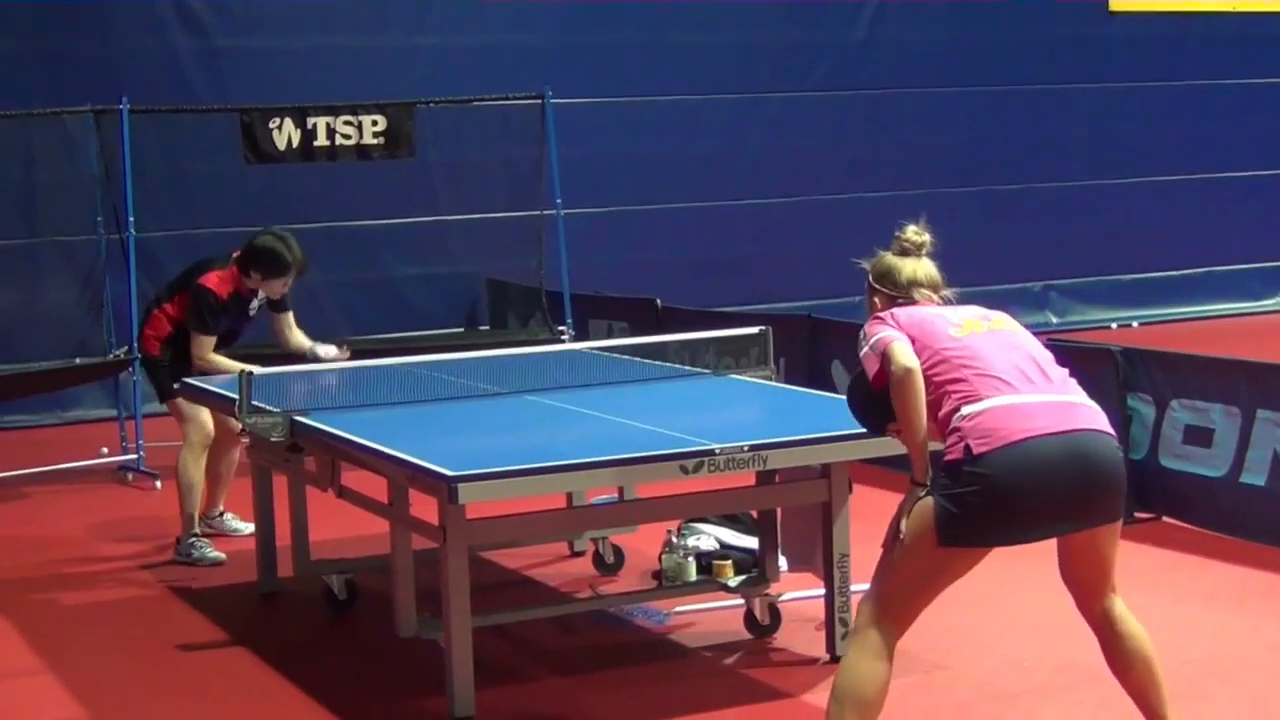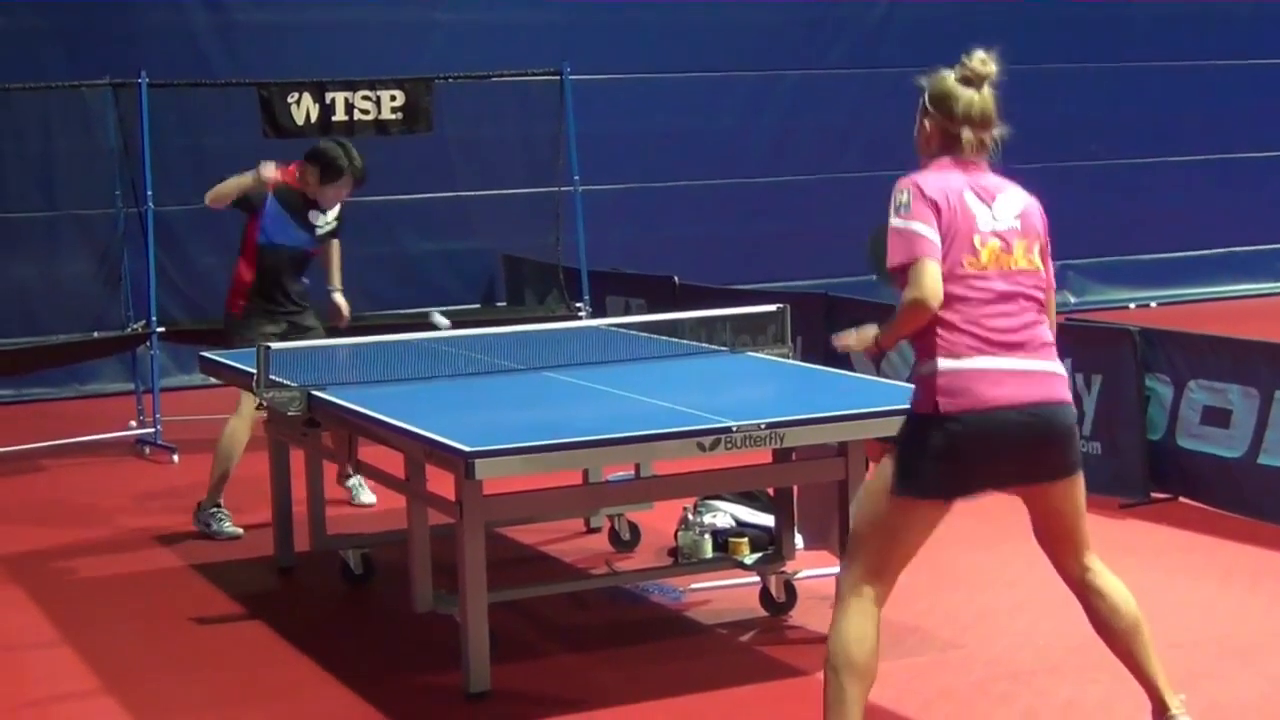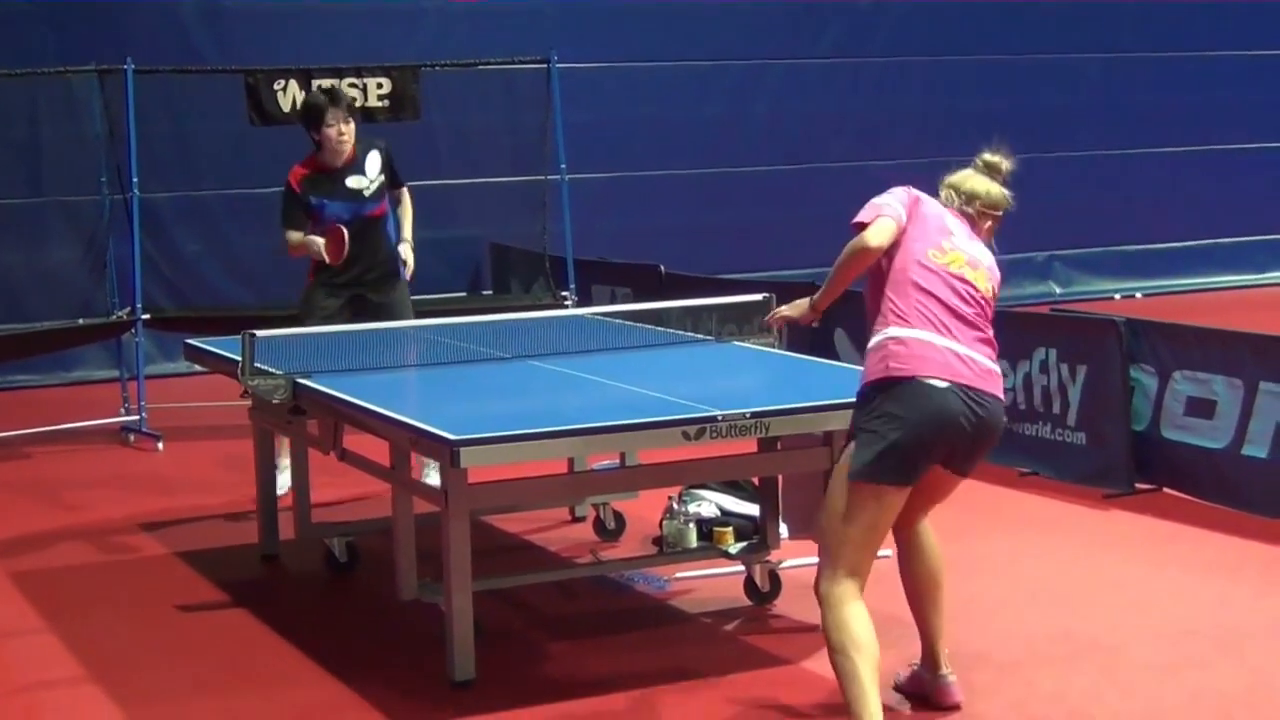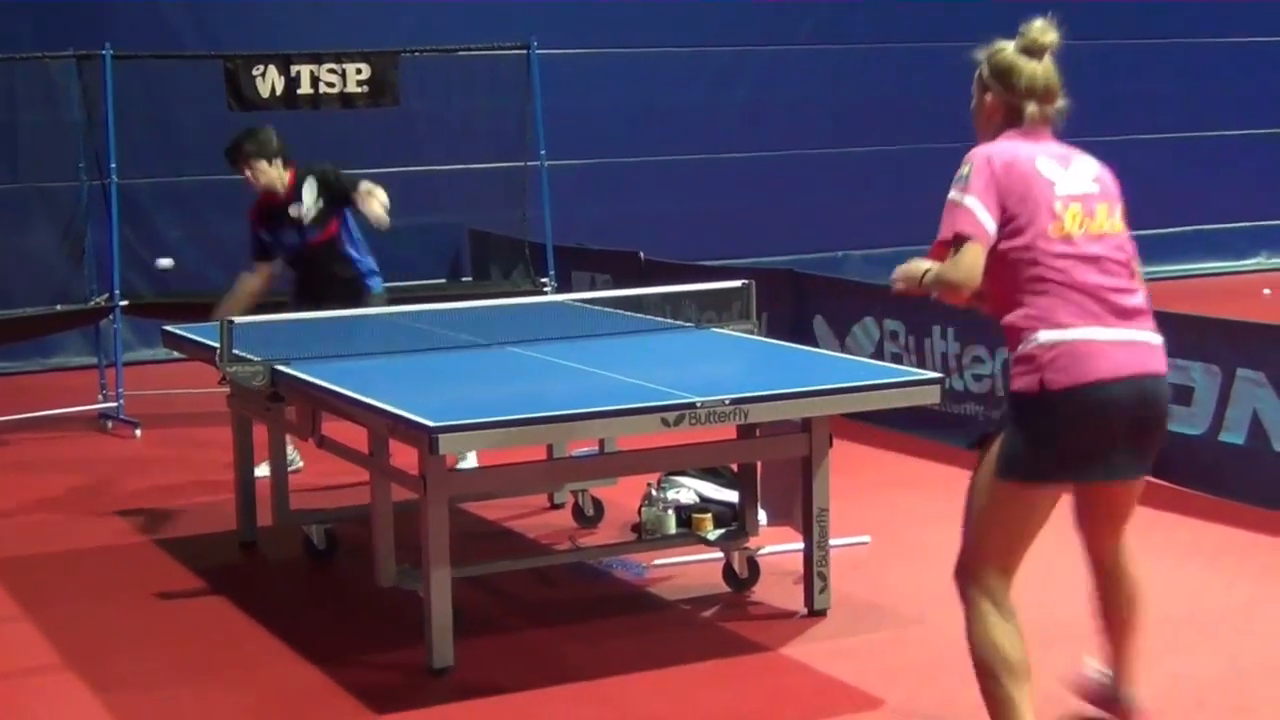
dt=0.7s
person 1, frame 1
left shoulder: (885, 324)
right shoulder: (993, 317)
left elbow: (906, 369)
left wrist: (919, 480)
left hip: (1003, 458)
right hip: (1094, 445)
left knee: (877, 621)
right knee: (1101, 602)
person 1, frame 2
left shoulder: (921, 188)
right shoulder: (1026, 202)
left elbow: (925, 298)
left wrist: (877, 338)
left hip: (960, 412)
right hip: (1048, 402)
left knee: (861, 584)
right knee: (1079, 564)
person 1, frame 3
left shoulder: (907, 199)
right shoulder: (985, 257)
left elbow: (872, 243)
left wrist: (815, 304)
left hip: (913, 389)
right hip: (983, 403)
left knee: (839, 582)
right knee: (906, 515)
right ankle: (934, 672)
person 1, frame 4
left shoulder: (990, 161)
right shoulder: (1094, 170)
left elbow: (963, 280)
left wrist: (924, 276)
right wrist: (973, 279)
left hip: (1066, 385)
right hip: (1143, 377)
left knee: (982, 578)
right knee: (1105, 546)
person 2, frame 1
left shoulder: (268, 280)
right shoulder: (212, 288)
left elbow: (287, 334)
right elbow: (202, 358)
left wrist: (315, 349)
left hip: (204, 350)
right hip: (167, 346)
left knee: (233, 429)
right knee: (201, 432)
left ankle: (213, 515)
right ankle: (188, 539)
person 2, frame 2
left shoulder: (330, 203)
right shoulder: (274, 186)
right elbow: (213, 199)
left wrist: (335, 290)
right wrist: (255, 177)
left hip: (294, 307)
right hip: (253, 310)
right knee: (251, 406)
left ankle: (346, 474)
right ankle: (210, 507)
person 2, frame 3
left shoulder: (377, 155)
right shoulder: (300, 180)
left elbow: (402, 197)
right elbow: (291, 240)
left wrist: (406, 241)
right wrist: (309, 244)
left hip: (384, 279)
right hip: (330, 285)
left ankle: (425, 457)
right ankle: (285, 462)
person 2, frame 4
left shoulder: (317, 179)
right shoulder: (261, 214)
left elbow: (371, 192)
right elbow: (259, 275)
left wrist: (373, 203)
right wrist: (225, 314)
left hip: (358, 289)
right hip: (314, 296)
right ankle: (287, 452)
